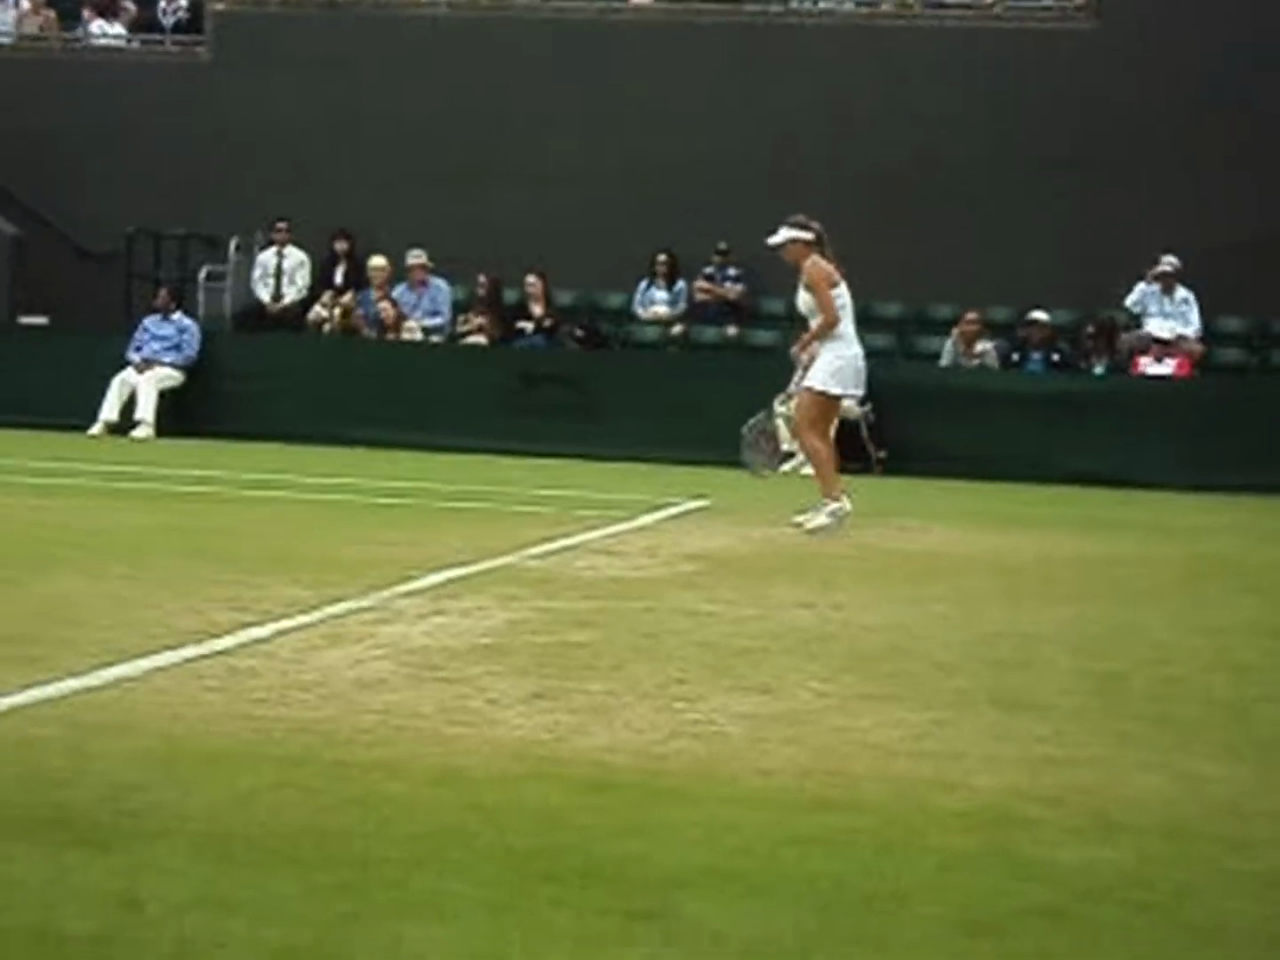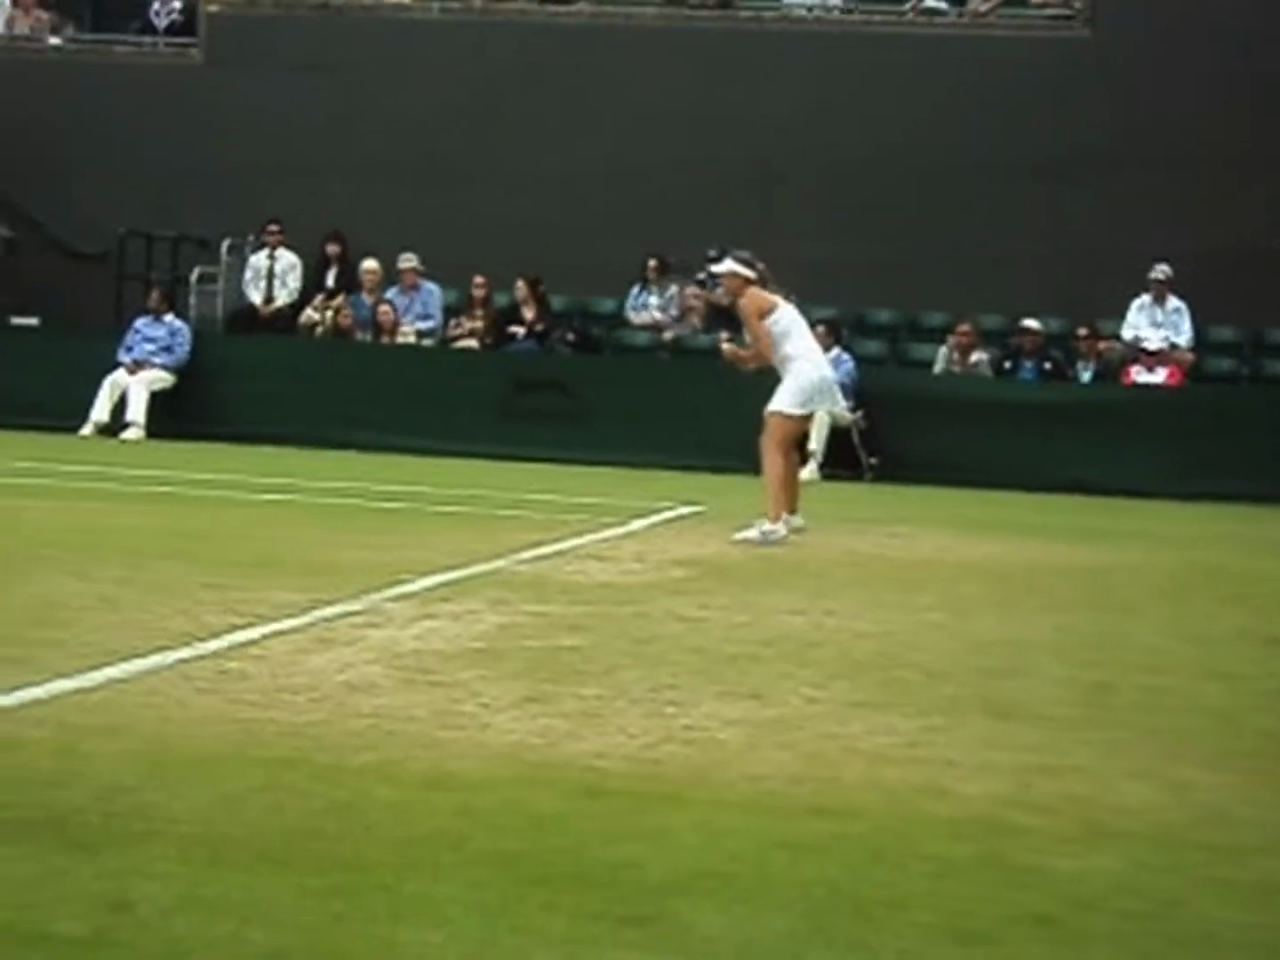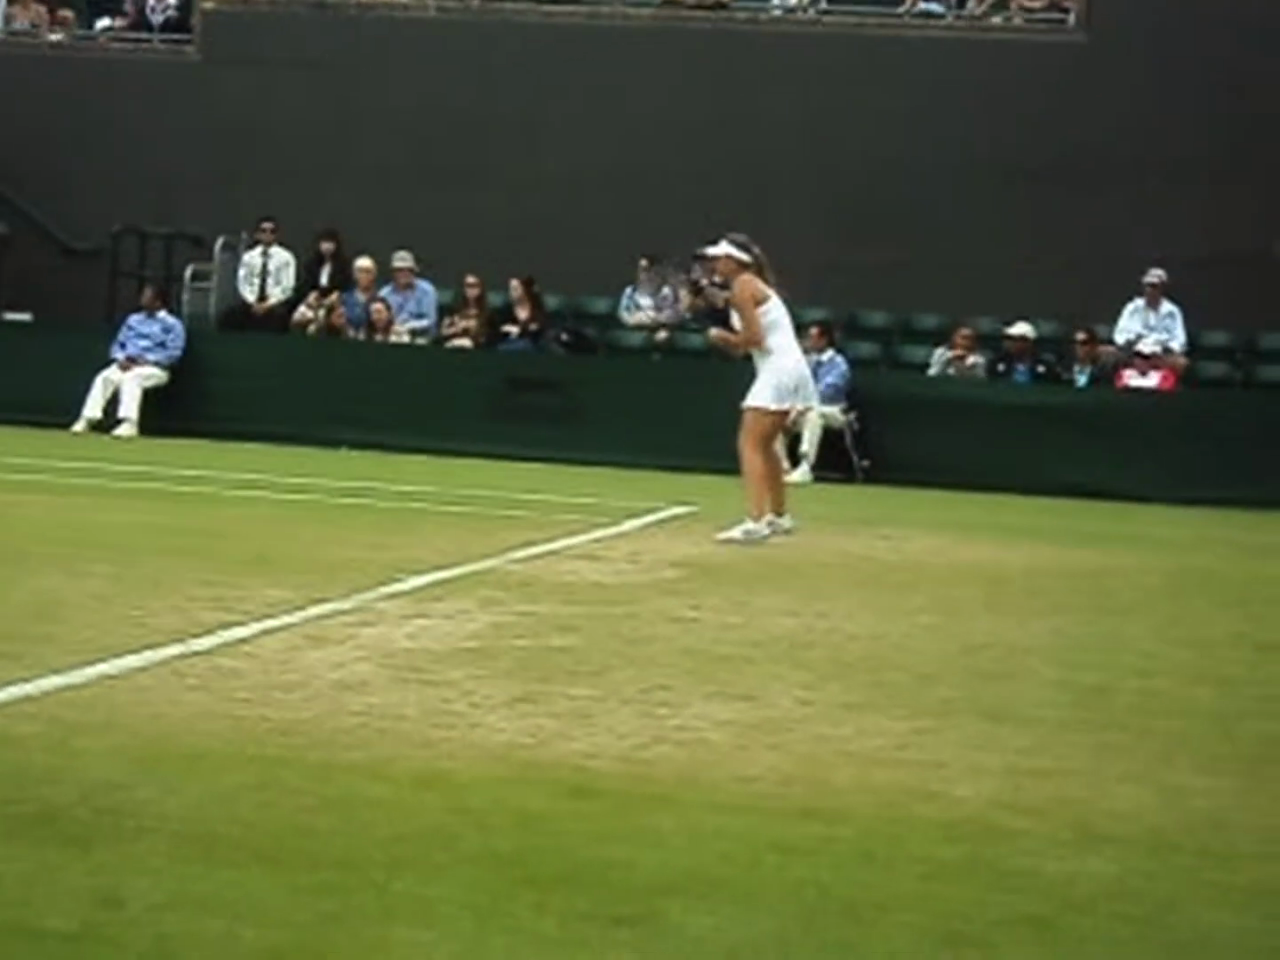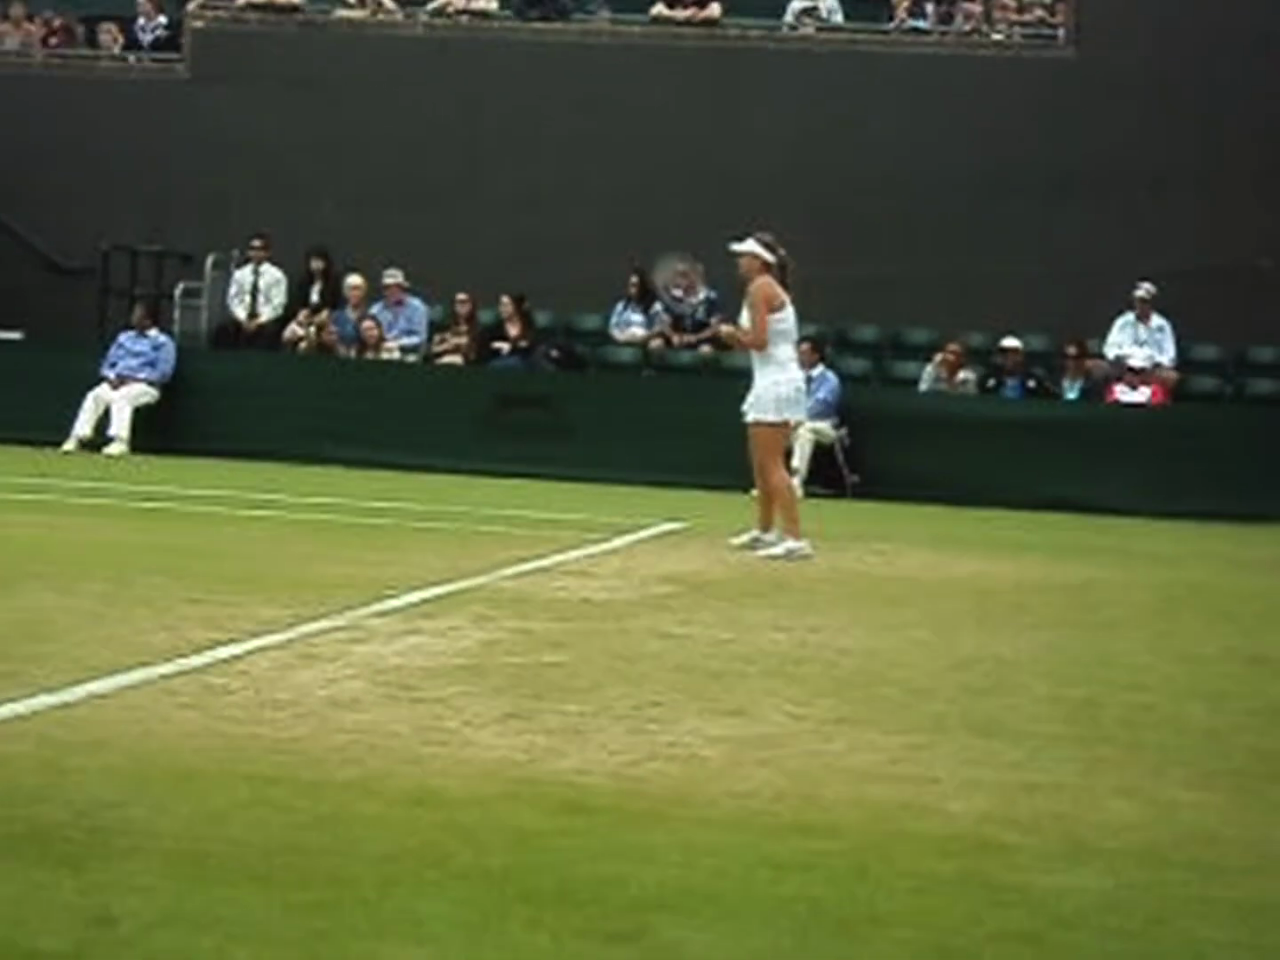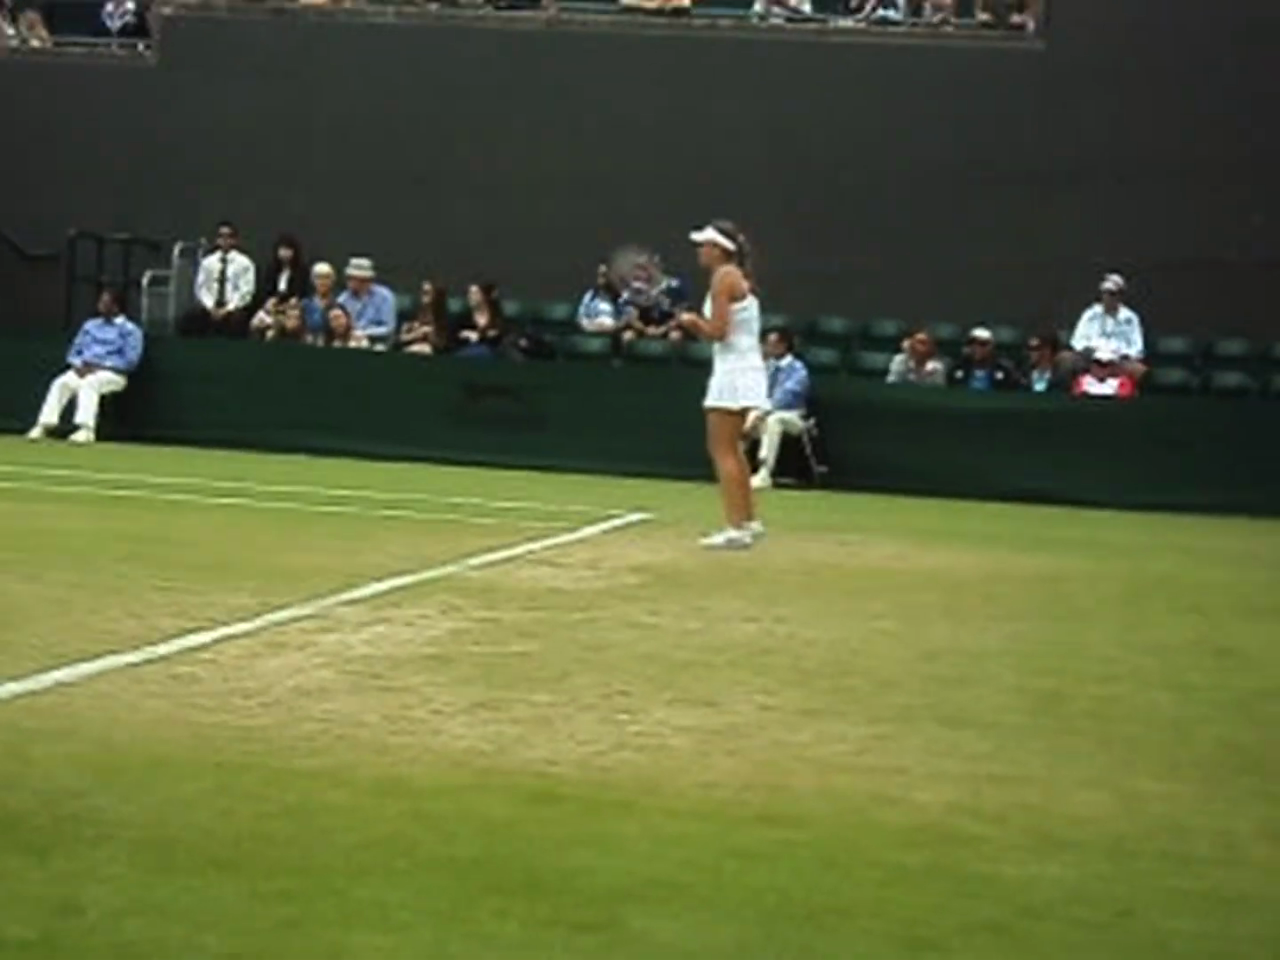
dt=1s
person 1, frame 1
left shoulder: (813, 269)
right shoulder: (819, 268)
left elbow: (832, 319)
left wrist: (804, 344)
right wrist: (812, 352)
left hip: (837, 358)
right hip: (835, 358)
left knee: (803, 428)
right knee: (818, 432)
left ankle: (835, 498)
right ankle: (831, 504)
person 1, frame 2
left shoulder: (747, 302)
right shoulder: (764, 300)
left elbow: (765, 352)
left wrist: (736, 354)
right wrist: (748, 359)
left hip: (803, 375)
right hip: (814, 373)
left knee: (770, 446)
right knee: (784, 444)
left ankle: (772, 524)
right ankle: (790, 515)
person 1, frame 3
left shoulder: (742, 286)
right shoulder: (755, 285)
left elbow: (754, 337)
left wrist: (725, 338)
right wrist: (731, 341)
left hip: (778, 373)
right hip: (789, 371)
left knee: (748, 444)
right knee: (764, 444)
left ankle: (755, 522)
right ankle: (779, 516)
person 1, frame 4
left shoulder: (760, 287)
right shoulder: (772, 290)
left elbow: (759, 340)
left wrist: (733, 333)
right wrist: (737, 337)
left hip: (775, 384)
right hip: (775, 382)
left knee: (771, 463)
right knee: (761, 460)
left ankle: (796, 540)
right ankle: (764, 531)
person 1, frame 5
left shoulder: (723, 277)
right shoulder: (736, 277)
left elbow: (718, 332)
left wrist: (693, 321)
right wrist: (695, 325)
left hip: (734, 371)
right hip: (741, 370)
left knee: (721, 449)
right knee: (730, 449)
left ankle: (736, 530)
right ankle: (748, 521)
